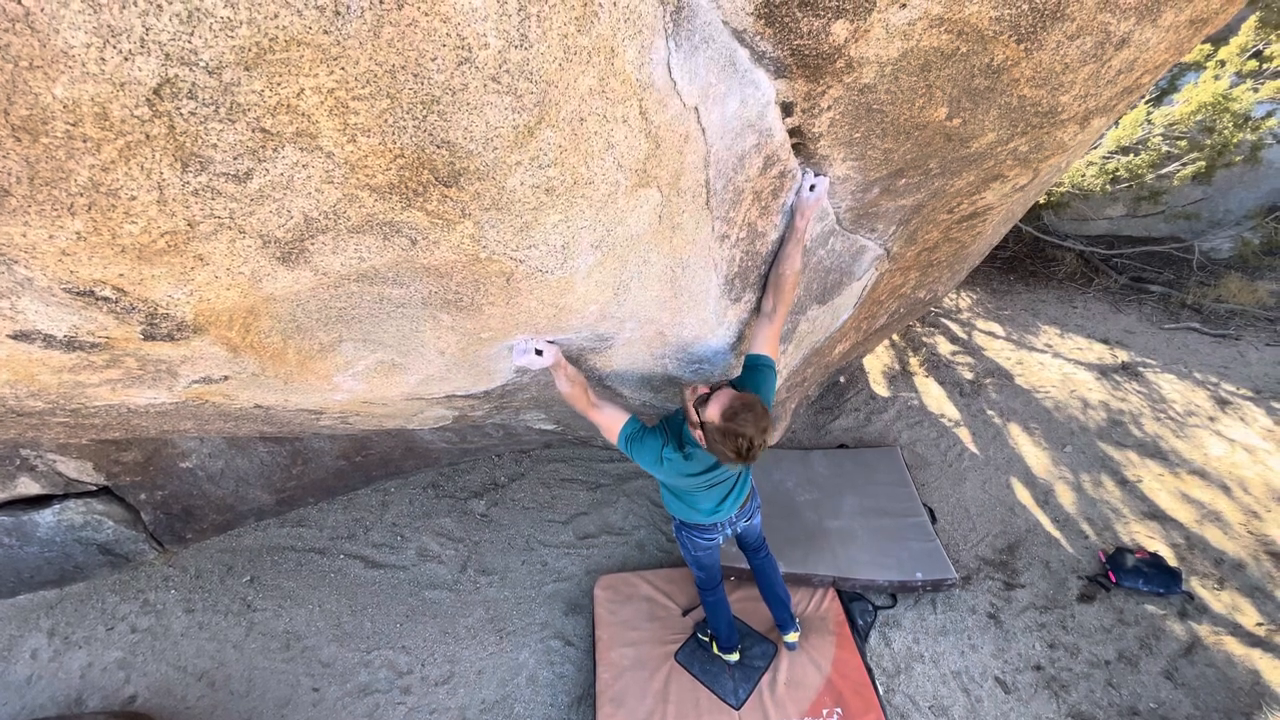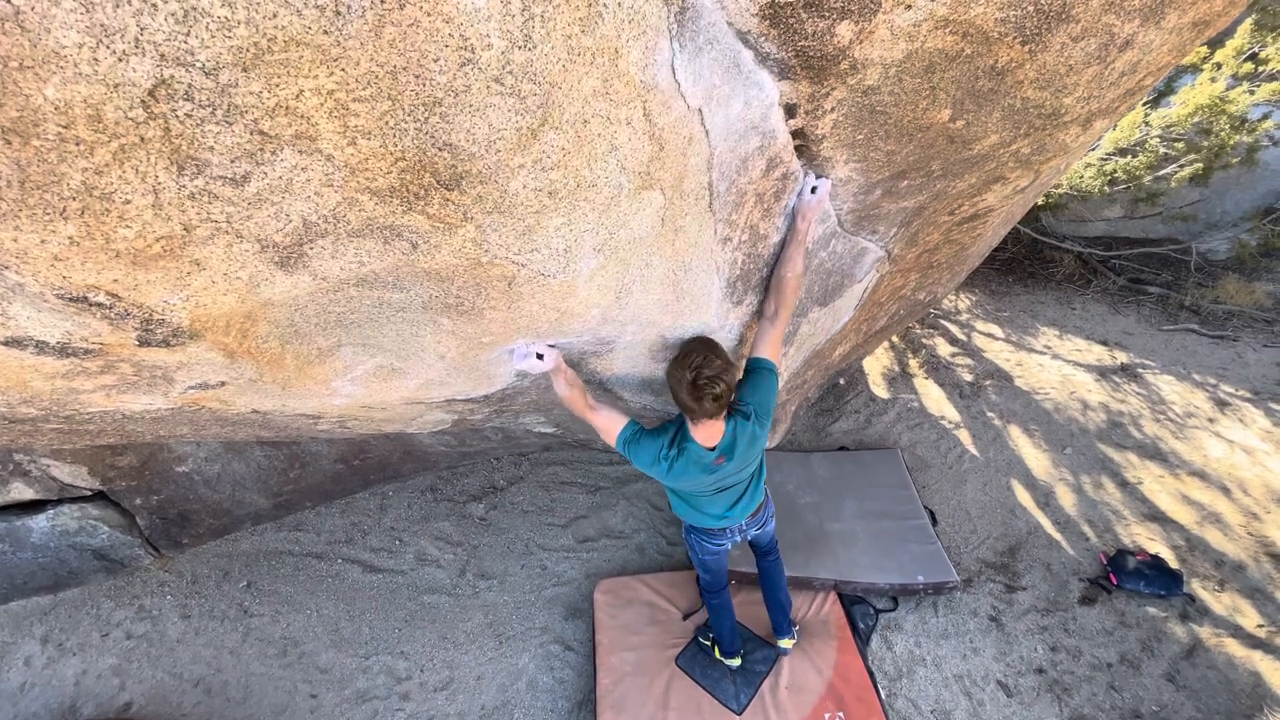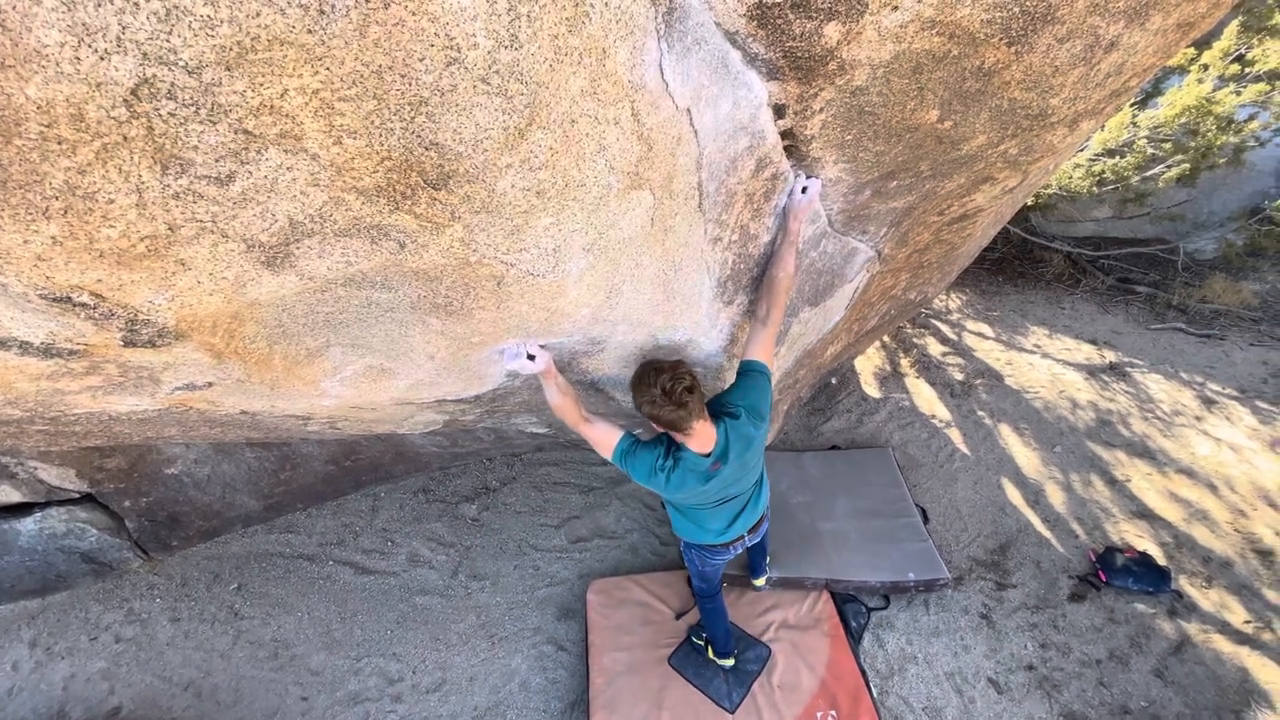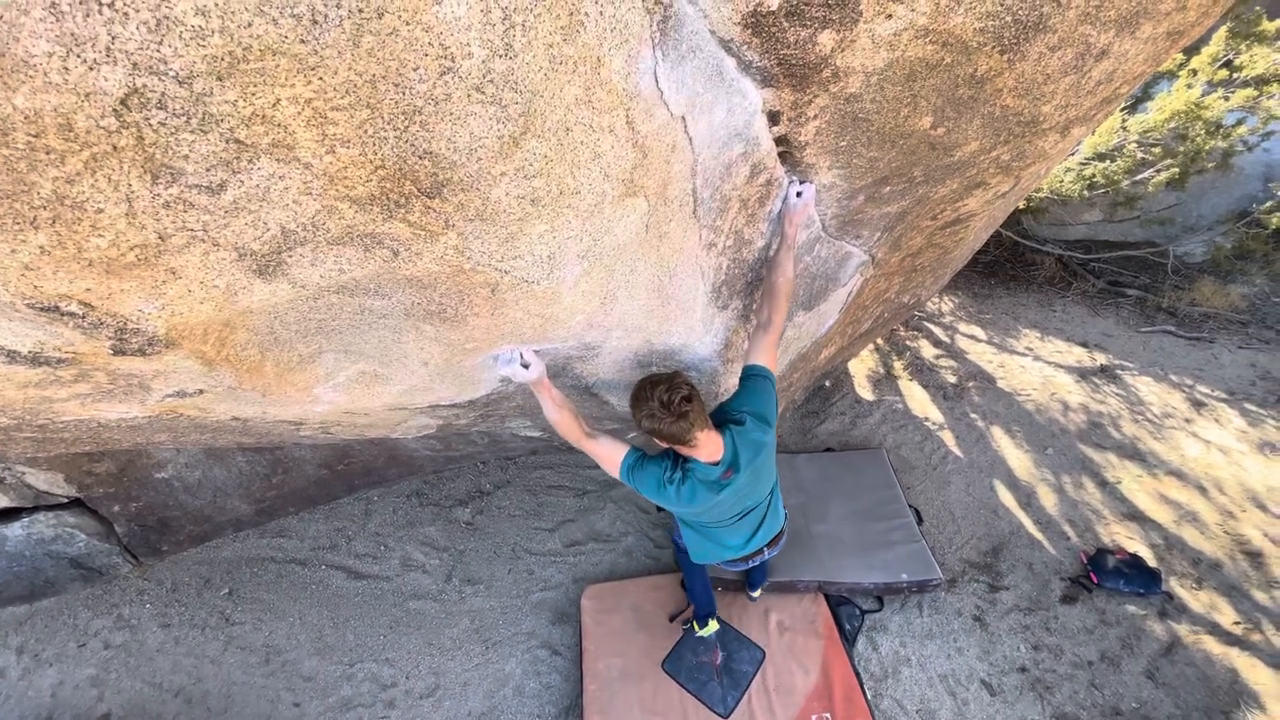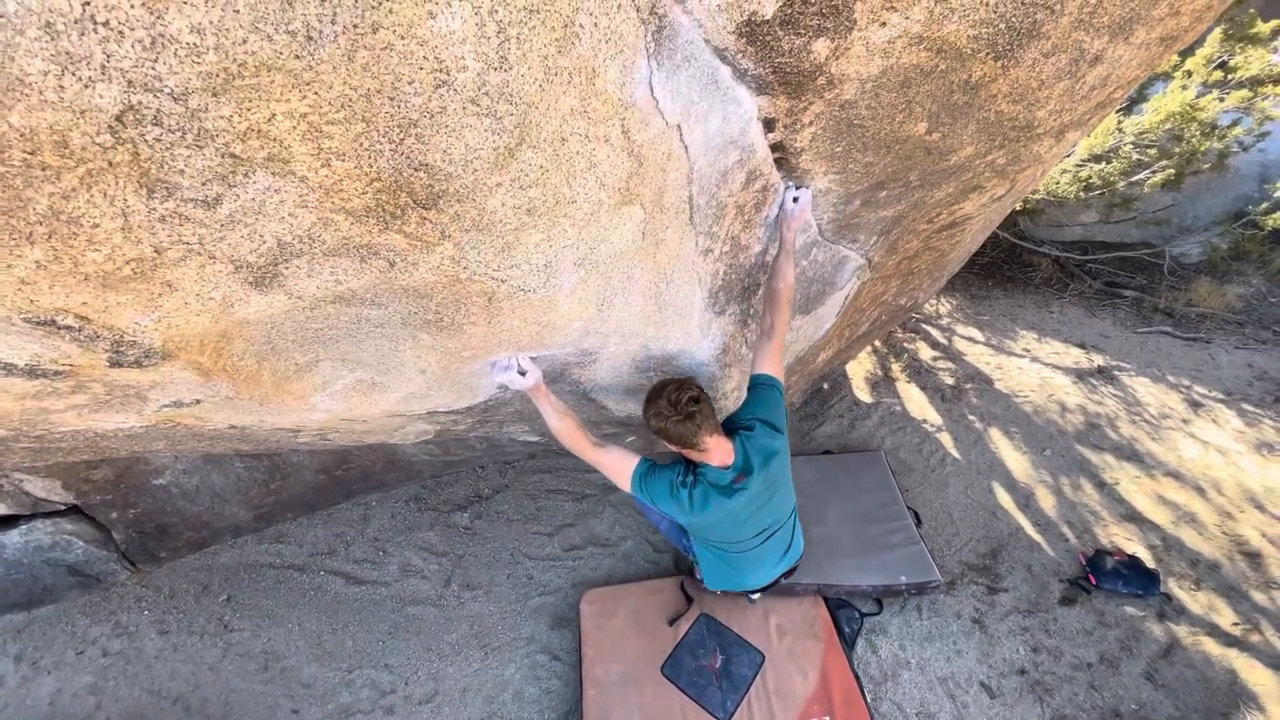
dt=0.7s
person 1, frame 1
left shoulder: (662, 456)
right shoulder: (757, 403)
left elbow: (592, 405)
right elbow: (773, 311)
right wrist: (801, 218)
left hip: (697, 527)
right hip: (744, 507)
left knee: (709, 581)
right knee: (758, 553)
left ankle: (726, 644)
right ankle: (788, 627)
person 1, frame 2
left shoulder: (659, 456)
right shoulder: (755, 415)
left elbow: (590, 409)
right elbow: (775, 314)
left wrist: (555, 368)
right wrist: (803, 221)
left hip: (708, 532)
right hip: (756, 512)
left knee: (714, 585)
right knee: (769, 556)
left ankle: (728, 648)
right ankle: (784, 632)
person 1, frame 3
left shoulder: (657, 468)
right shoulder: (747, 415)
left elbow: (583, 422)
right elbow: (767, 316)
left wrist: (546, 373)
right wrist: (793, 224)
left hip: (708, 545)
right hip: (756, 523)
left knee: (707, 589)
left ankle: (721, 648)
right ankle: (759, 572)
person 1, frame 4
left shoulder: (668, 483)
right shoulder: (754, 424)
left elbow: (585, 436)
right elbow: (769, 324)
left wrist: (539, 383)
right wrist: (790, 229)
left hip: (722, 555)
right hip: (772, 537)
left knee: (683, 540)
left ankle: (705, 618)
right ankle: (755, 585)
person 1, frame 5
left shoulder: (681, 493)
right shoulder: (765, 430)
left elbow: (589, 448)
right elbow: (772, 329)
left wrist: (536, 390)
right wrist: (788, 236)
left hip: (734, 578)
right hip: (788, 559)
left knee: (645, 495)
